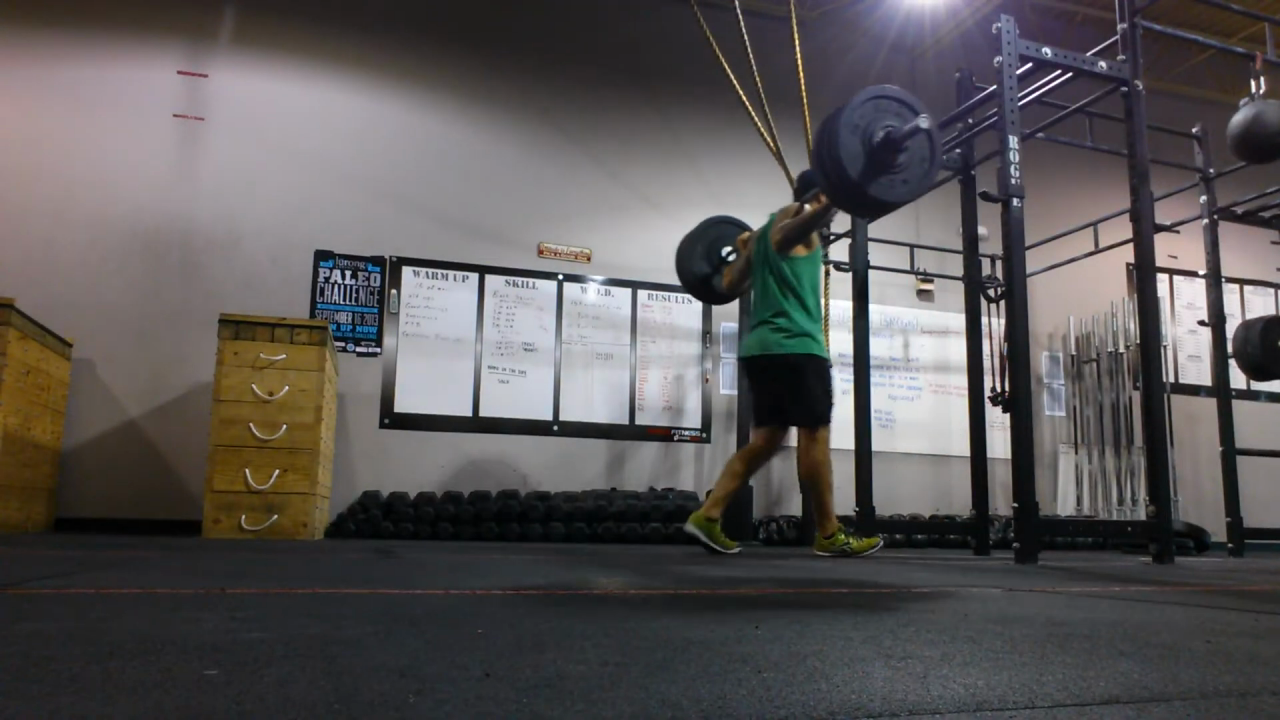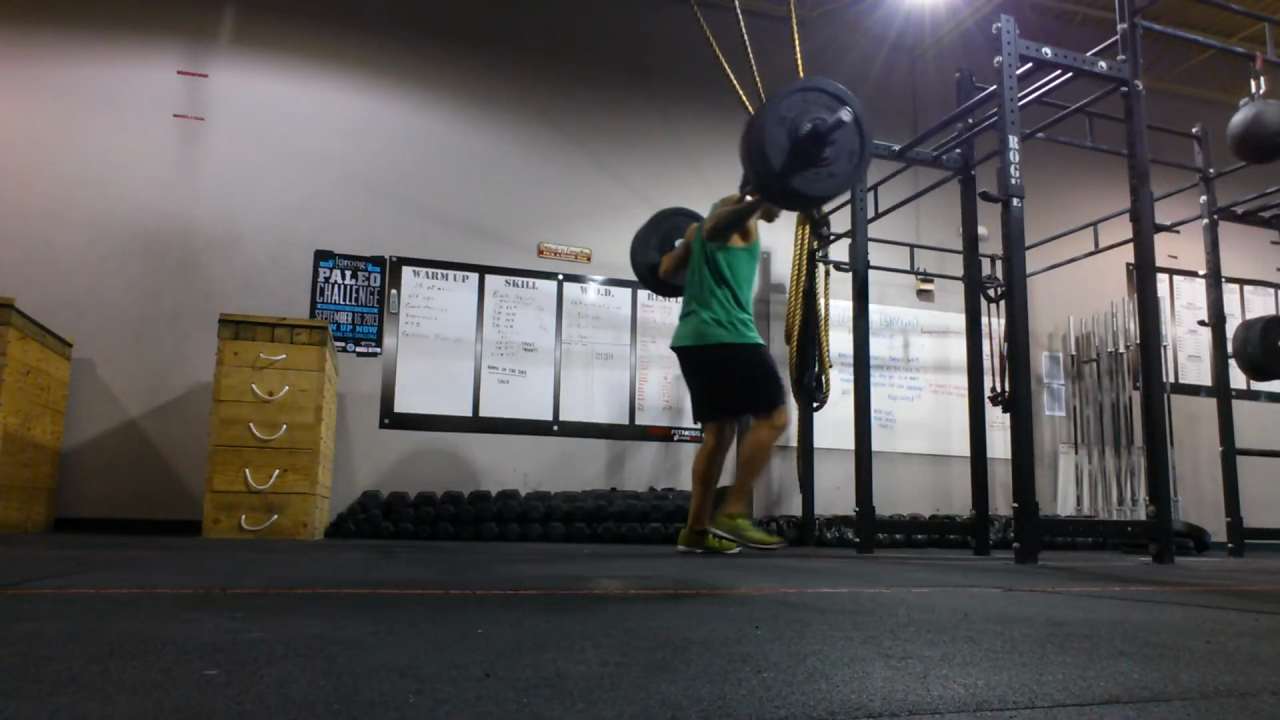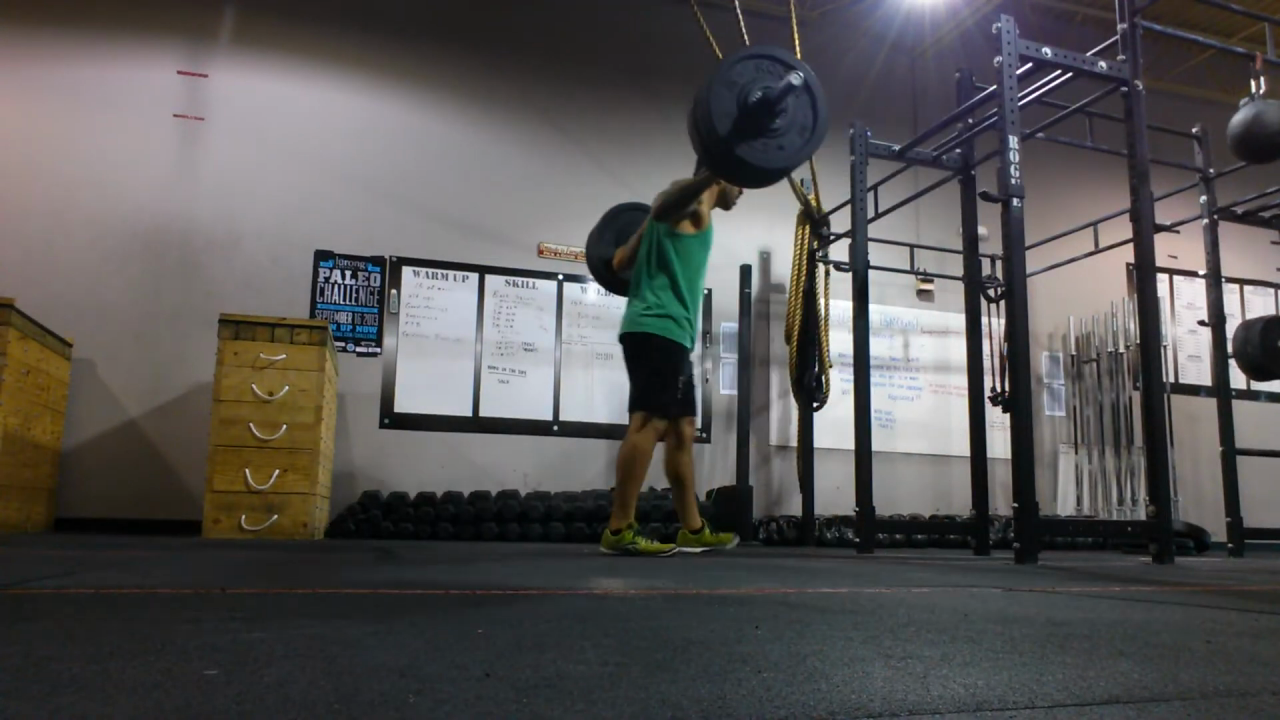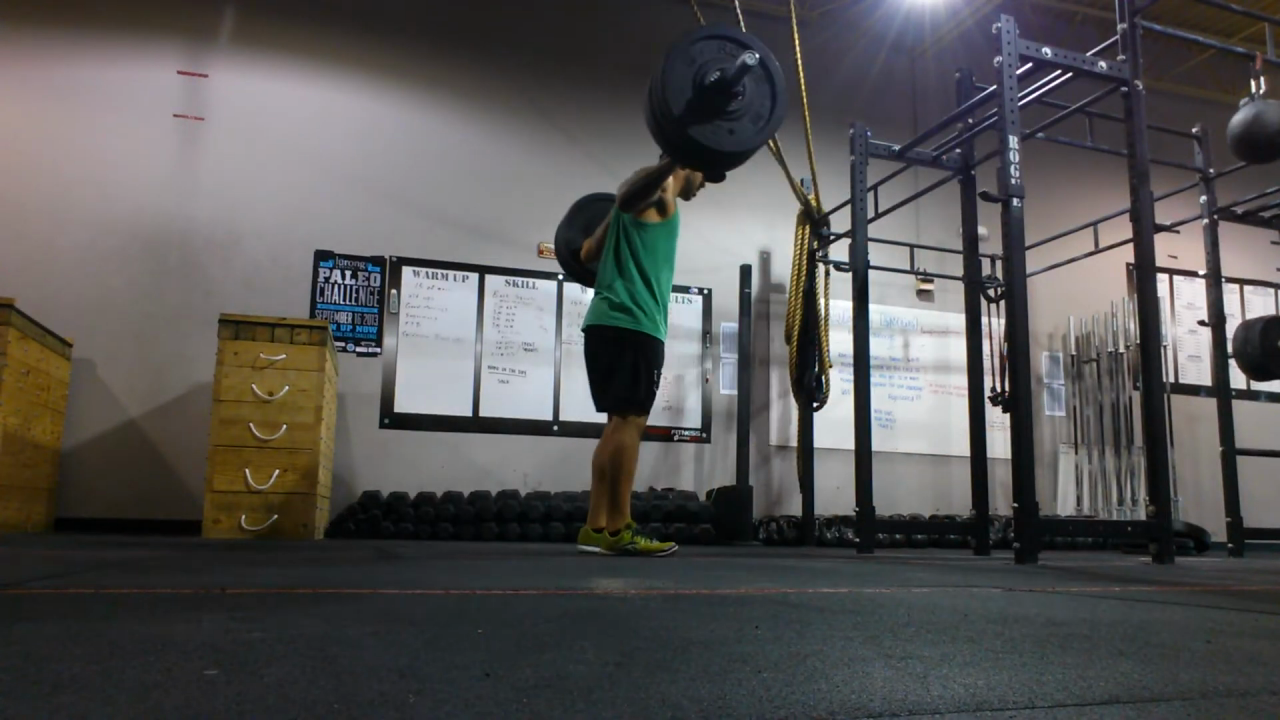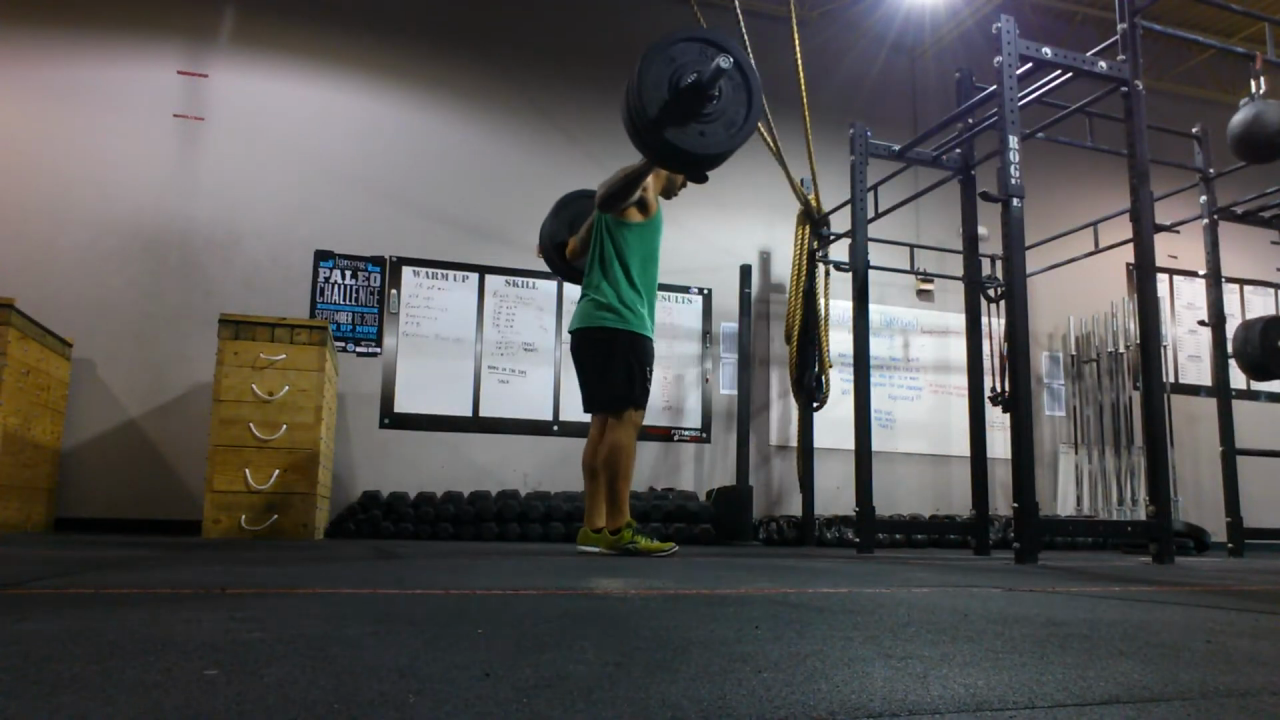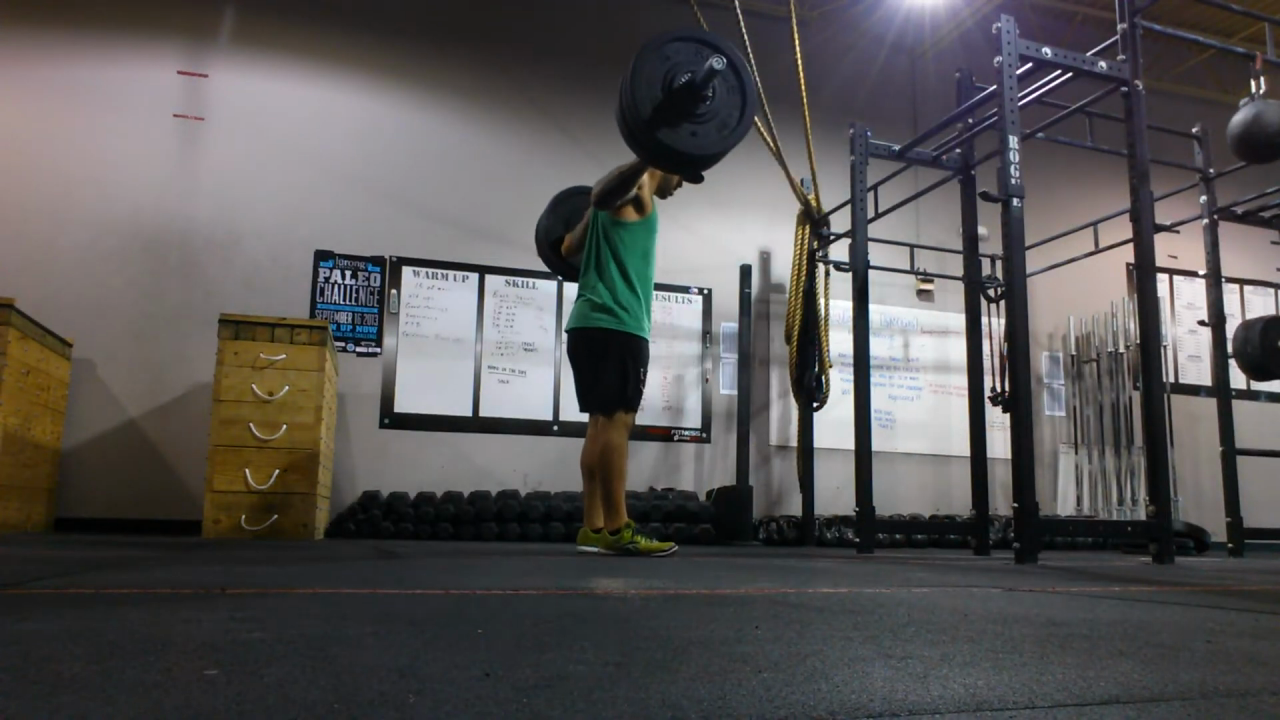
dt=0.4s
person 1, frame 1
left shoulder: (765, 229)
right shoulder: (798, 213)
left elbow: (731, 283)
right elbow: (786, 235)
left wrist: (743, 252)
right wrist: (829, 205)
left hip: (762, 346)
right hip: (794, 344)
left knee: (766, 439)
right knee: (814, 436)
left ankle: (708, 516)
right ankle: (829, 534)
person 1, frame 2
left shoulder: (706, 228)
right shoulder: (737, 208)
left elbow: (668, 269)
right elbow: (716, 225)
left wrist: (687, 241)
right wrist: (765, 195)
left hip: (696, 337)
right hip: (725, 335)
left knee: (719, 433)
right knee: (774, 415)
left ankle: (697, 529)
right ankle: (732, 513)
person 1, frame 3
left shoulder: (680, 211)
right shoulder: (693, 200)
left elbow: (621, 262)
right elbow: (663, 206)
left wrist: (640, 235)
right wrist: (714, 173)
left hip: (654, 329)
right hip: (661, 328)
left knee: (682, 430)
right knee: (650, 423)
left ankle: (693, 528)
right ankle: (619, 530)
person 1, frame 4
left shoulder: (645, 200)
right shoulder: (658, 188)
left elbow: (589, 252)
right elbow: (627, 194)
left wrist: (606, 226)
right wrist: (675, 159)
left hip: (611, 322)
right hip: (632, 322)
left knee: (622, 424)
right knee: (629, 421)
left ankle: (597, 527)
right ankle: (618, 530)
person 1, frame 5
left shoulder: (626, 197)
right shoulder: (641, 186)
left elbow: (574, 251)
right elbow: (605, 197)
left wrist: (590, 224)
right wrist: (655, 158)
left hip: (596, 323)
right hip: (618, 323)
left knee: (606, 422)
right knee: (626, 419)
left ankle: (595, 528)
right ankle: (619, 530)
person 1, frame 6
left shoulder: (622, 194)
right shoulder: (638, 184)
left elbow: (570, 248)
right elbow: (601, 194)
left wrist: (585, 220)
left hip: (594, 323)
right hip: (615, 324)
left knee: (603, 422)
right knee: (616, 421)
left ankle: (594, 528)
right ankle: (617, 530)
